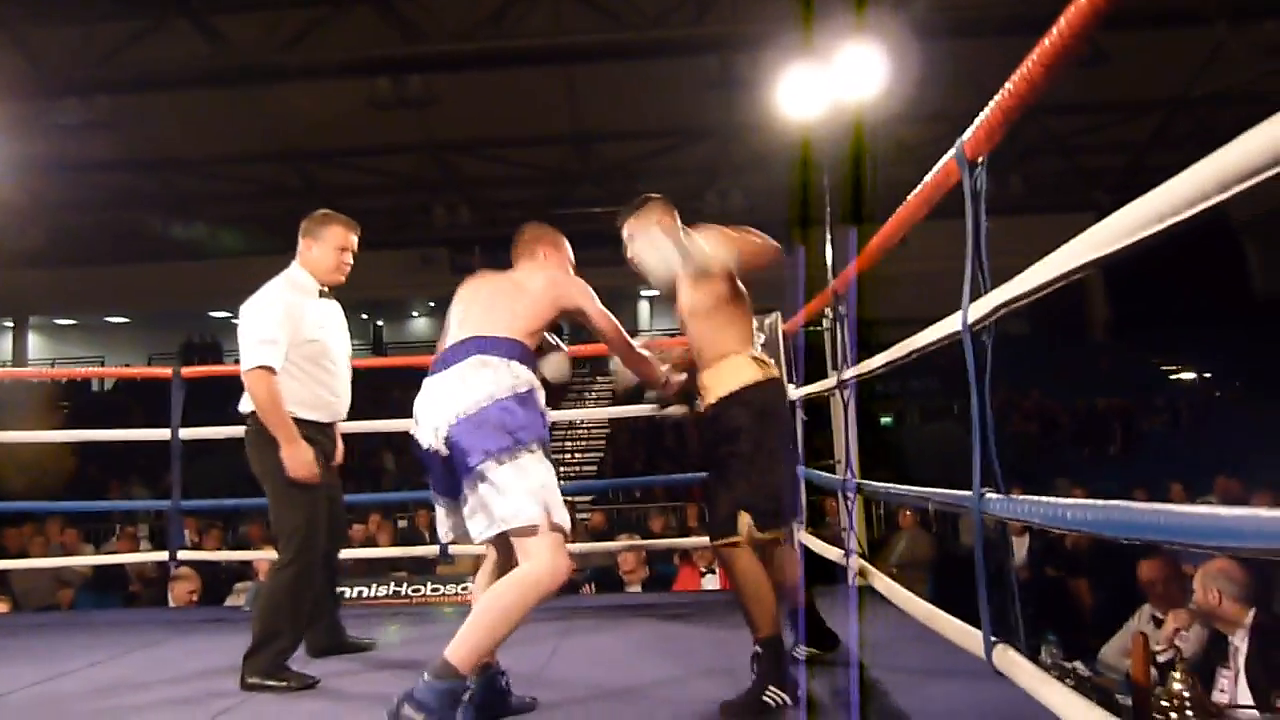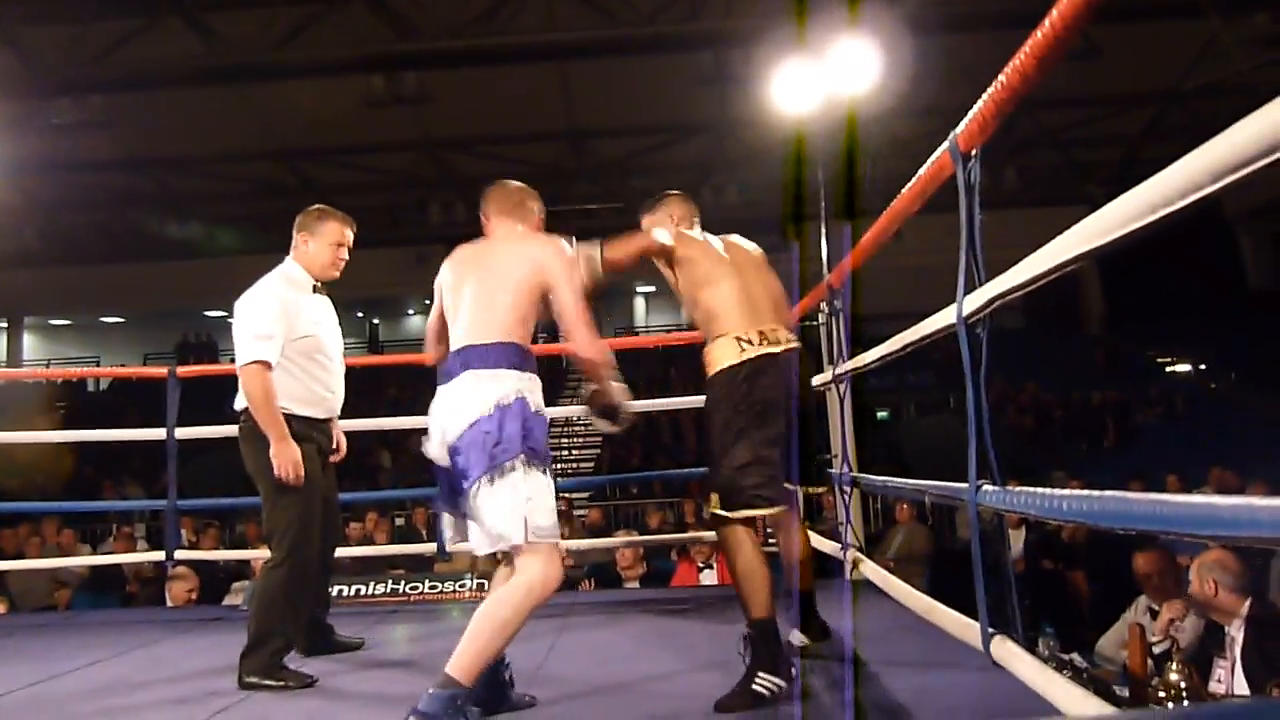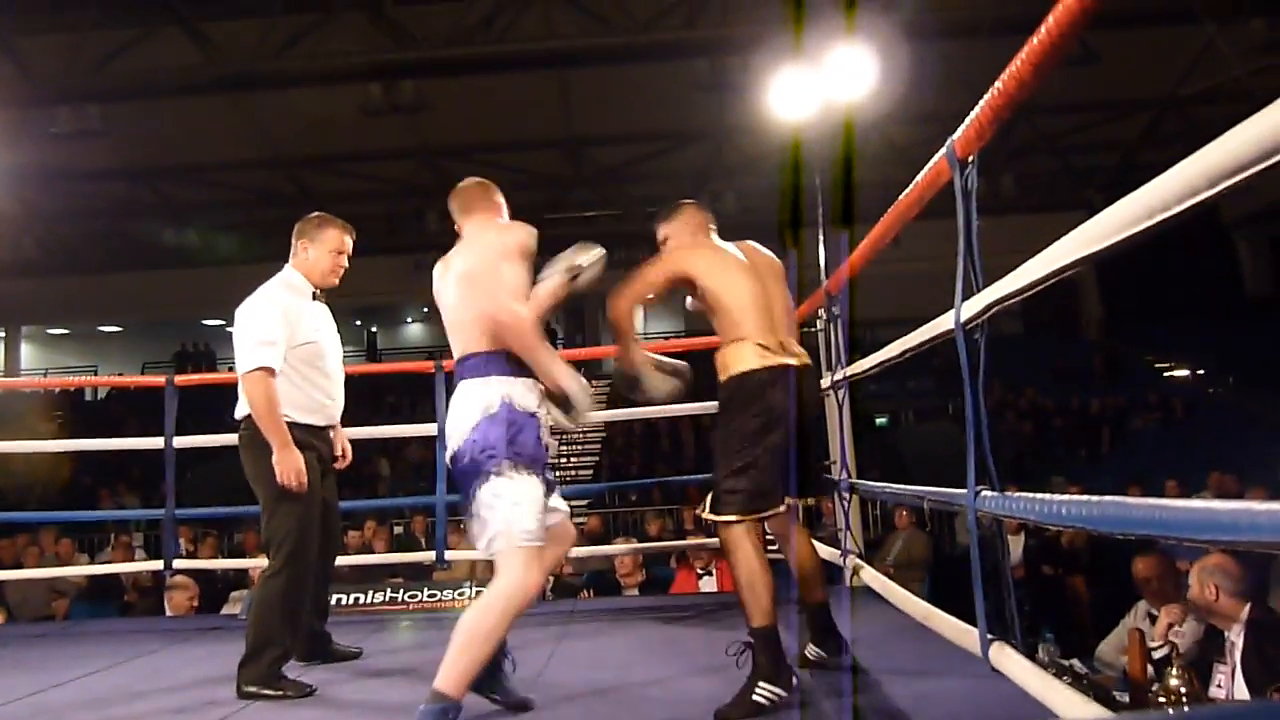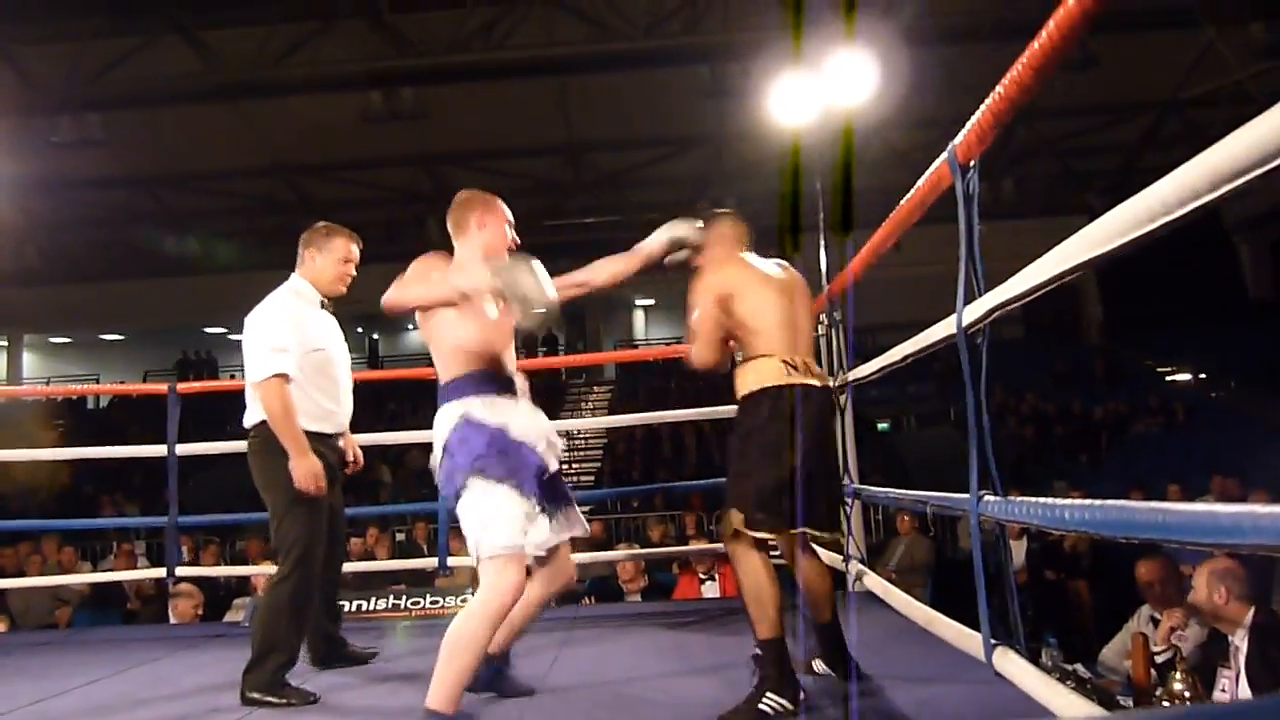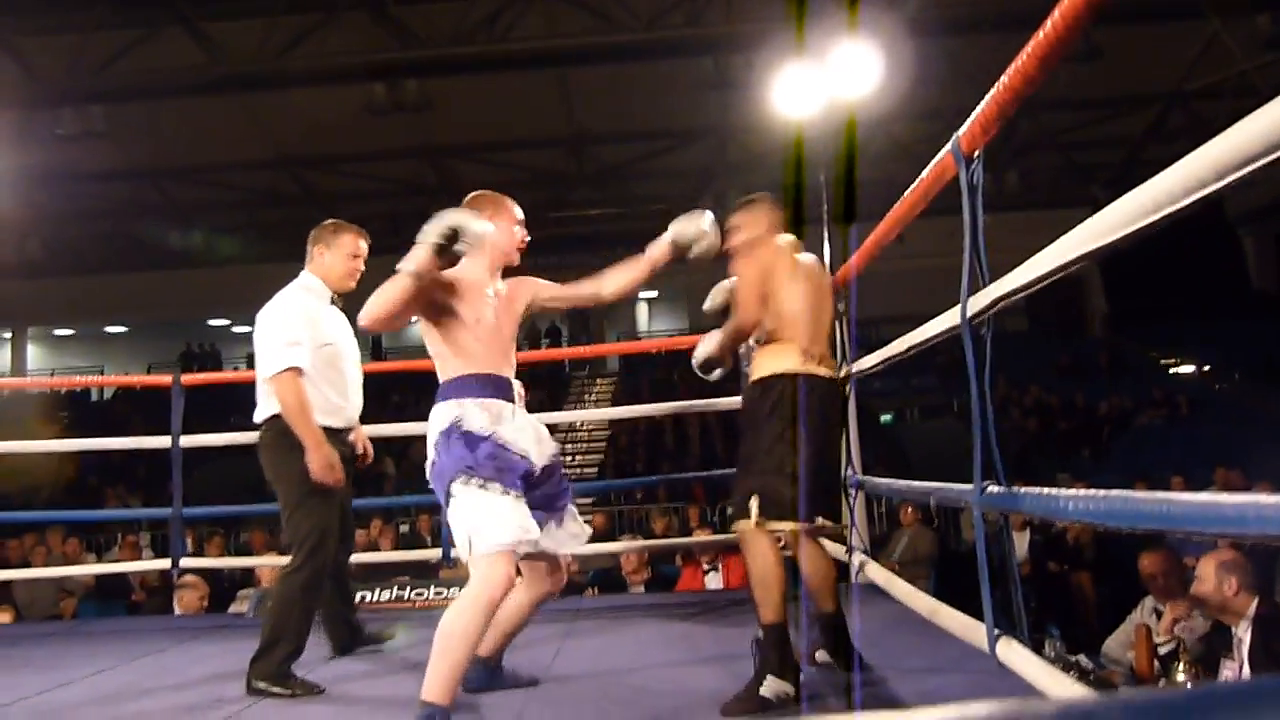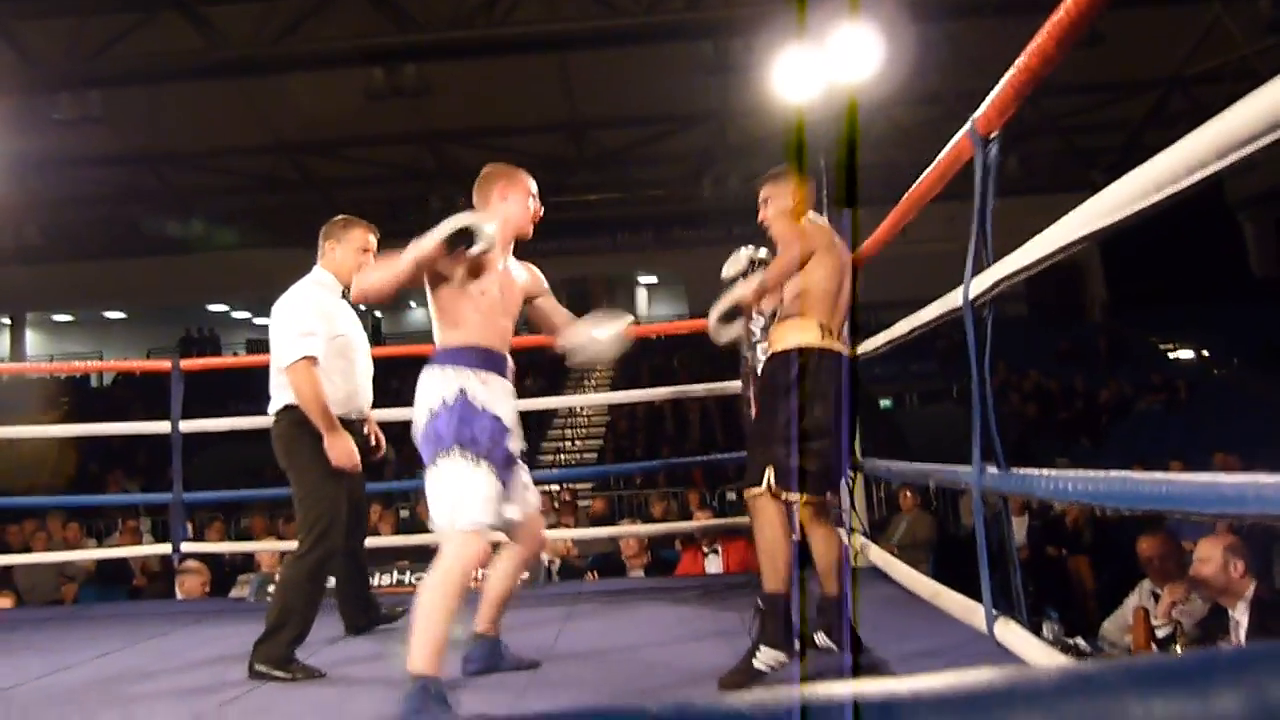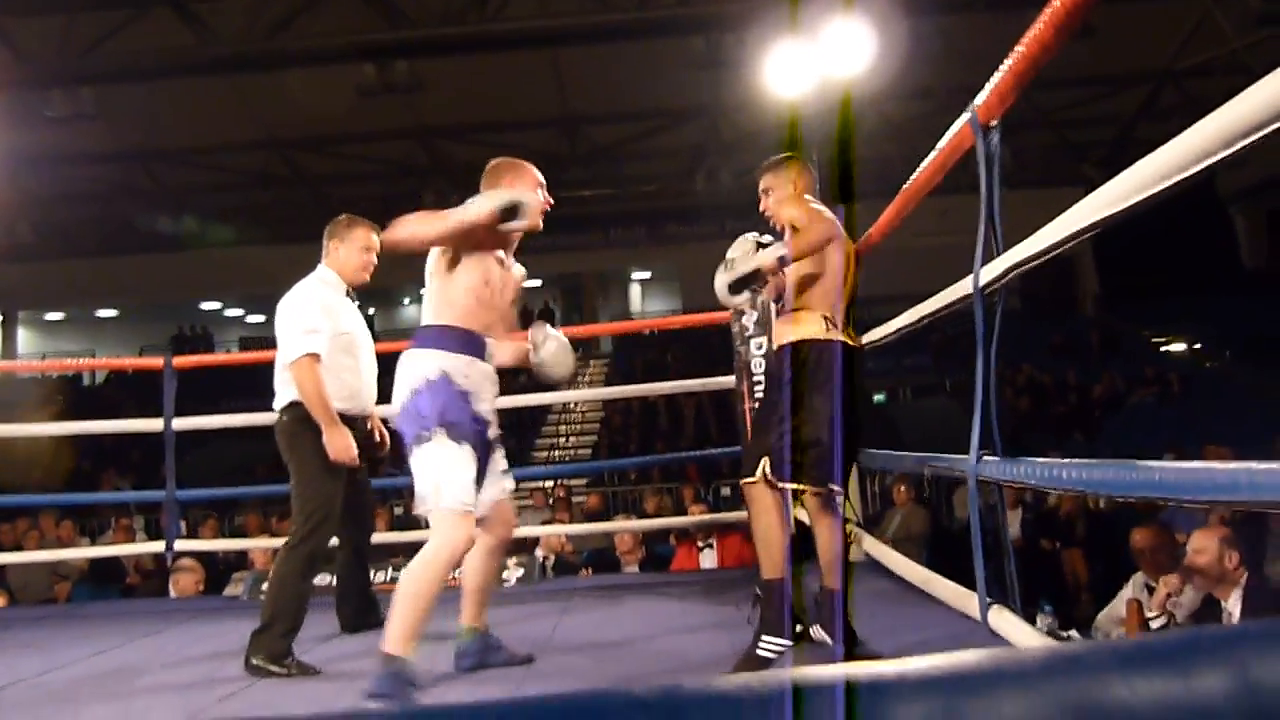
dt=0.1s
person 1, frame 1
left shoulder: (475, 285)
right shoulder: (562, 281)
right elbow: (623, 348)
right wrist: (663, 378)
left hip: (437, 401)
right hip: (491, 393)
left knee: (510, 549)
right knee: (547, 565)
person 1, frame 2
left shoulder: (454, 261)
right shoulder: (549, 250)
left elbow: (433, 350)
right elbow: (586, 349)
right wrist: (612, 394)
left hip: (454, 405)
right hip: (499, 400)
left knee: (528, 555)
right knee: (541, 572)
left ankle: (488, 675)
person 1, frame 3
left shoulder: (449, 266)
right shoulder: (510, 234)
right elbow: (509, 314)
left wrist: (562, 279)
right wrist: (560, 377)
left hip: (475, 408)
right hip: (498, 407)
left knee: (557, 539)
right knee: (523, 575)
left ankle: (487, 663)
person 1, frame 4
left shoulder: (497, 285)
right shoulder: (434, 269)
left elbow: (583, 281)
right elbow: (395, 298)
left wrist: (650, 246)
right wrist: (480, 282)
left hip: (520, 430)
right hip: (474, 428)
left knee: (558, 565)
right knee: (503, 583)
left ankle: (489, 662)
person 1, frame 5
left shoulder: (517, 291)
right shoulder: (436, 279)
left elbow: (603, 290)
right elbow: (371, 320)
left wrist: (664, 247)
right wrist: (422, 257)
left hip: (516, 434)
right hip: (467, 432)
left knee: (548, 571)
right knee: (493, 579)
left ankle: (484, 664)
person 1, frame 6
left shoulder: (527, 276)
right shoulder: (458, 248)
left elbow: (569, 333)
right elbow: (364, 289)
left wrist: (601, 335)
right wrist: (434, 244)
left hip: (492, 406)
right hip: (455, 397)
left knee: (528, 534)
right knee: (467, 546)
left ankle: (484, 644)
person 1, frame 7
left shoulder: (509, 271)
right shoulder: (466, 233)
right elbow: (399, 234)
left wrist: (533, 351)
right wrist: (484, 210)
left hip: (470, 390)
right hip: (437, 379)
left knee: (500, 524)
right knee: (454, 532)
left ankle: (475, 640)
right ankle: (391, 674)
person 2, frame 1
left shoulder: (704, 246)
right shoulder: (680, 282)
left elbow: (765, 248)
left wrist: (689, 252)
left hip: (746, 402)
right hip: (724, 408)
left knee: (734, 541)
right knee: (764, 533)
left ankle: (775, 676)
right ankle: (812, 632)
person 2, frame 2
left shoulder: (674, 243)
right shoulder: (744, 247)
left elbow: (618, 253)
right elbow: (787, 316)
left hip: (741, 373)
right hip: (782, 364)
left knee: (733, 517)
right knee: (779, 503)
left ankle: (769, 662)
right ankle: (810, 625)
person 2, frame 3
left shoulder: (688, 256)
right shoulder: (759, 254)
left elbow: (622, 306)
left wrist: (638, 365)
left hip: (753, 380)
right hip: (790, 375)
left knee: (735, 522)
right knee: (786, 514)
left ankle: (770, 672)
right ankle: (825, 638)
person 2, frame 4
left shoulder: (717, 278)
right shoulder: (785, 273)
left elbow: (703, 358)
left wrist: (717, 347)
left hip: (770, 398)
right hip: (814, 397)
left knee: (744, 538)
right knee: (792, 536)
right ankle: (834, 652)
person 2, frame 5
left shoulder: (761, 255)
right shoulder: (811, 266)
left elbow: (747, 320)
left wrist: (715, 344)
right wrist: (739, 298)
left hip: (782, 385)
right hip: (822, 388)
left knee: (755, 523)
right knee: (798, 525)
left ankle: (776, 668)
right ankle: (836, 643)
person 2, frame 6
left shoulder: (798, 223)
right shoulder: (836, 247)
left elbow: (799, 252)
left wrist: (744, 294)
right wrist: (769, 289)
left hip: (799, 360)
right hip: (831, 363)
left knee: (767, 493)
right knee: (809, 501)
left ankle: (774, 636)
right ankle: (836, 627)
person 2, frame 7
left shoulder: (806, 210)
right shoulder: (831, 235)
left elbow: (815, 238)
left wrist: (765, 259)
right wrist: (766, 269)
left hip: (806, 350)
right hip: (837, 356)
left knee: (762, 481)
right knee: (819, 491)
left ankle: (775, 623)
right ankle: (833, 622)
person 3, frame 1
left shoulder: (329, 307)
right shoulder: (275, 301)
right elbow: (258, 375)
left wrist: (333, 431)
right wrist: (290, 442)
left hip: (316, 438)
right hip: (283, 439)
left knee: (326, 540)
right knee: (301, 548)
left ankle: (324, 633)
right ankle: (263, 664)
person 3, frame 2
left shoulder: (320, 302)
right shoulder: (270, 296)
right elbow: (253, 370)
left wrist: (332, 426)
right wrist: (281, 441)
left hip: (312, 433)
right hip: (280, 436)
left knee: (322, 537)
right knee: (294, 545)
left ankle: (313, 632)
right ankle: (261, 664)
person 3, frame 3
left shoulder: (316, 308)
right shoulder: (271, 302)
right elbow: (256, 378)
left wrist: (335, 431)
right wrist: (283, 448)
left hip: (313, 440)
right hip: (281, 443)
left knee: (323, 545)
right knee: (293, 554)
left ankle: (311, 640)
right ankle: (259, 673)
person 3, frame 4
left shoulder: (321, 316)
right shoulder: (280, 311)
right elbow: (271, 385)
left wrist: (343, 436)
right wrist: (300, 455)
left hip: (319, 448)
right hip: (287, 450)
left knee: (328, 551)
right knee: (299, 559)
left ankle: (327, 645)
right ankle: (263, 679)
person 3, frame 5
left shoulder: (329, 311)
right shoulder: (292, 306)
right elbow: (285, 379)
left wrist: (353, 429)
right wrist: (317, 447)
left hip: (328, 441)
right hip: (298, 443)
left knee: (336, 542)
right knee: (312, 550)
left ankle: (346, 632)
right ankle: (270, 670)
person 3, frame 6
left shoulder: (338, 305)
right shoulder: (306, 300)
right elbow: (301, 370)
left wrist: (364, 422)
right wrist: (333, 433)
left hip: (339, 432)
right hip: (309, 432)
left knee: (351, 528)
right knee: (320, 539)
left ankle: (359, 611)
right ankle: (273, 653)
person 3, frame 7
left shoulder: (343, 303)
right shoulder: (310, 298)
right elbow: (303, 366)
left wrist: (370, 418)
right wrist: (332, 428)
left hip: (343, 427)
right hip: (313, 428)
left knee: (357, 521)
right knee: (312, 531)
left ankle: (358, 611)
right ankle: (268, 647)
